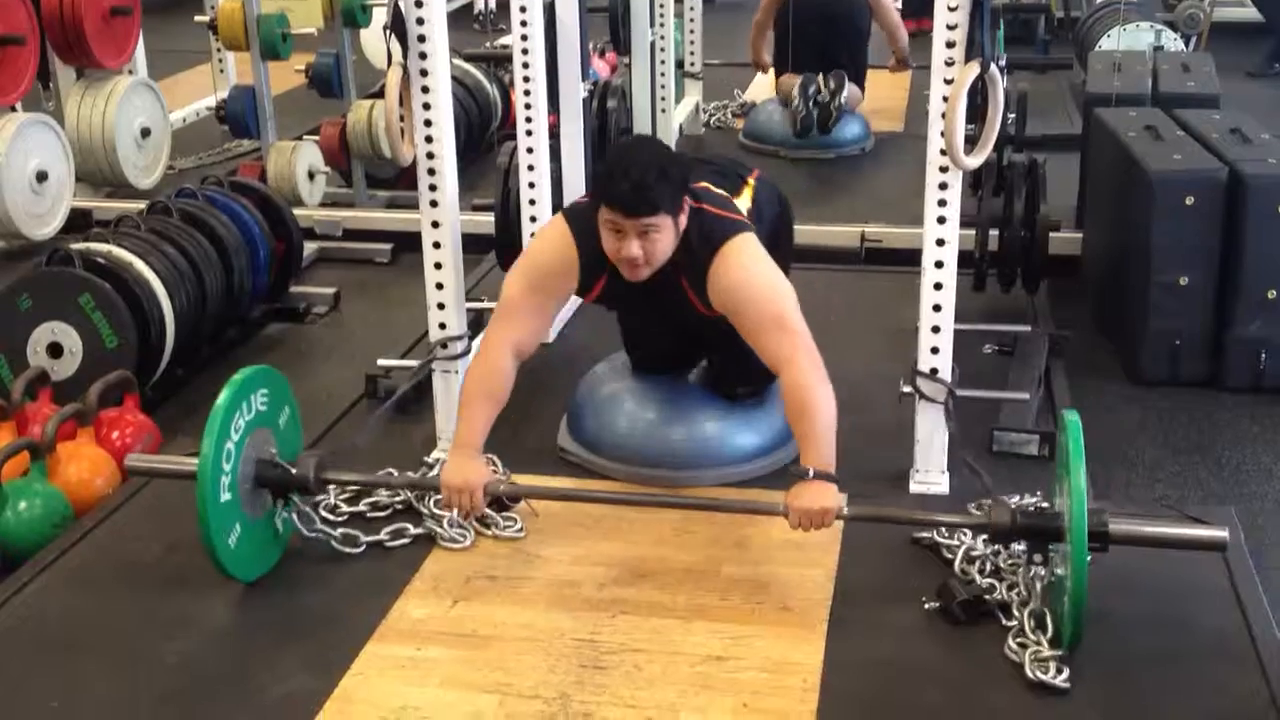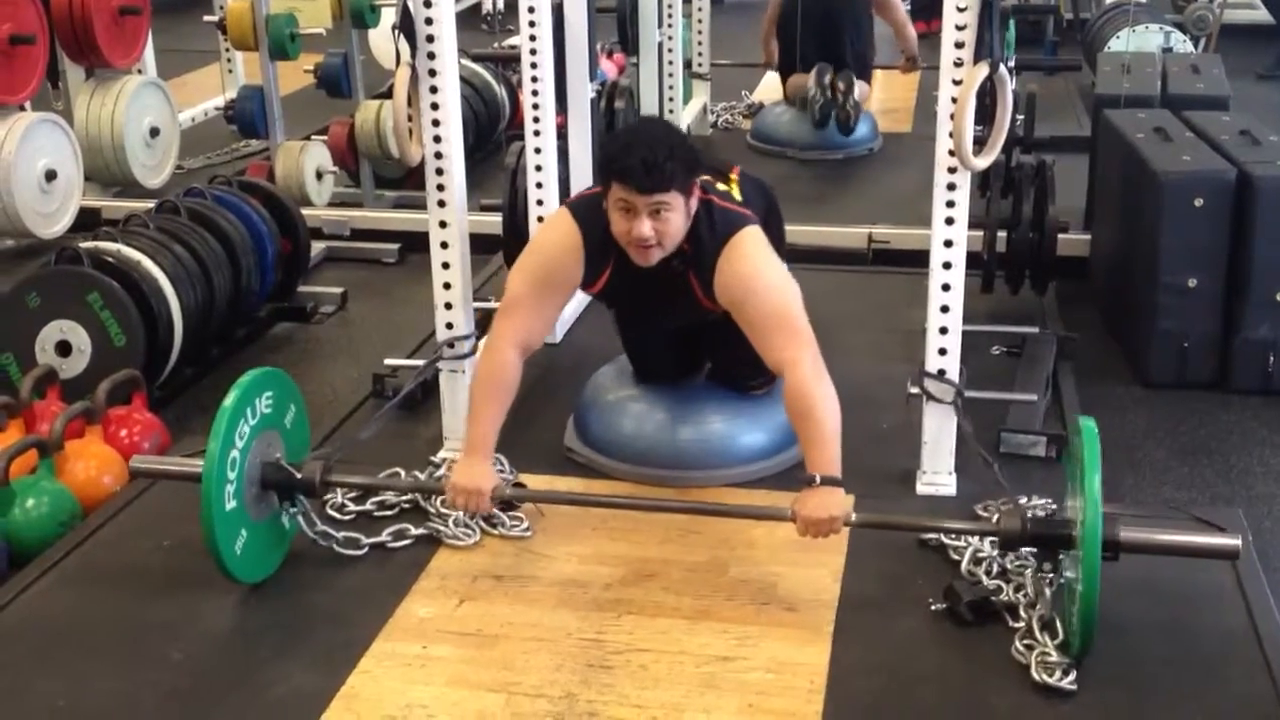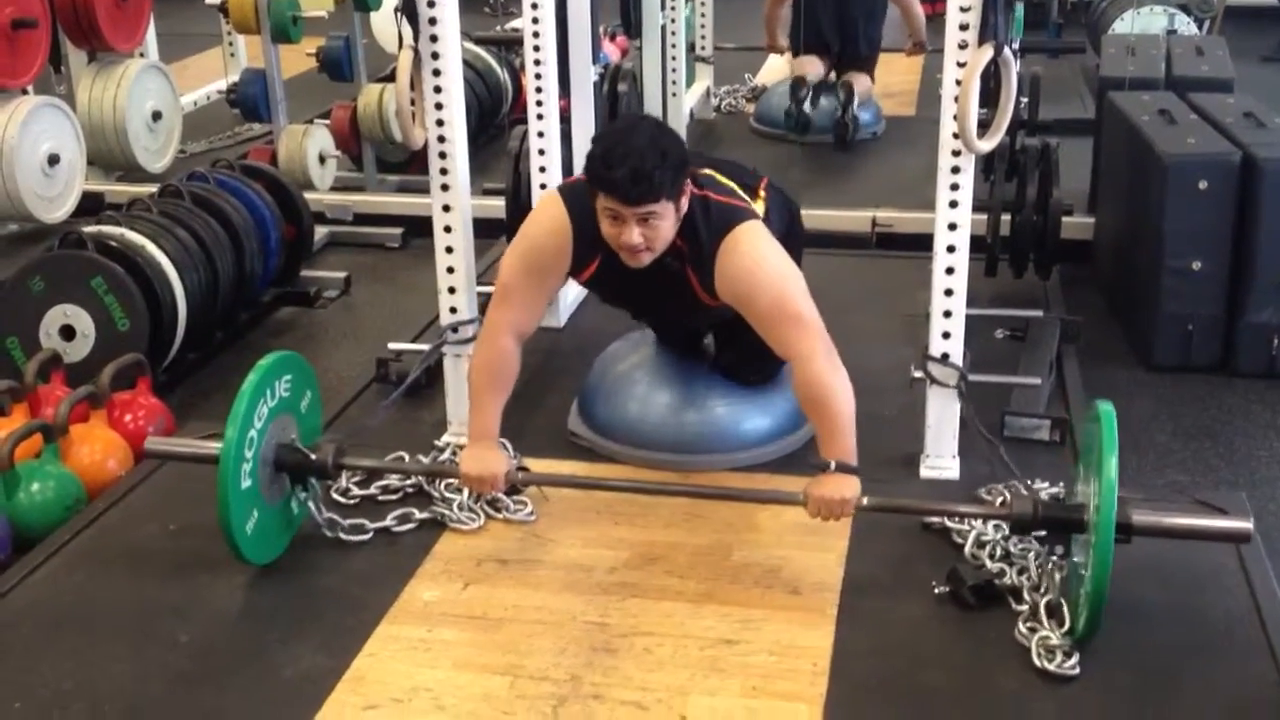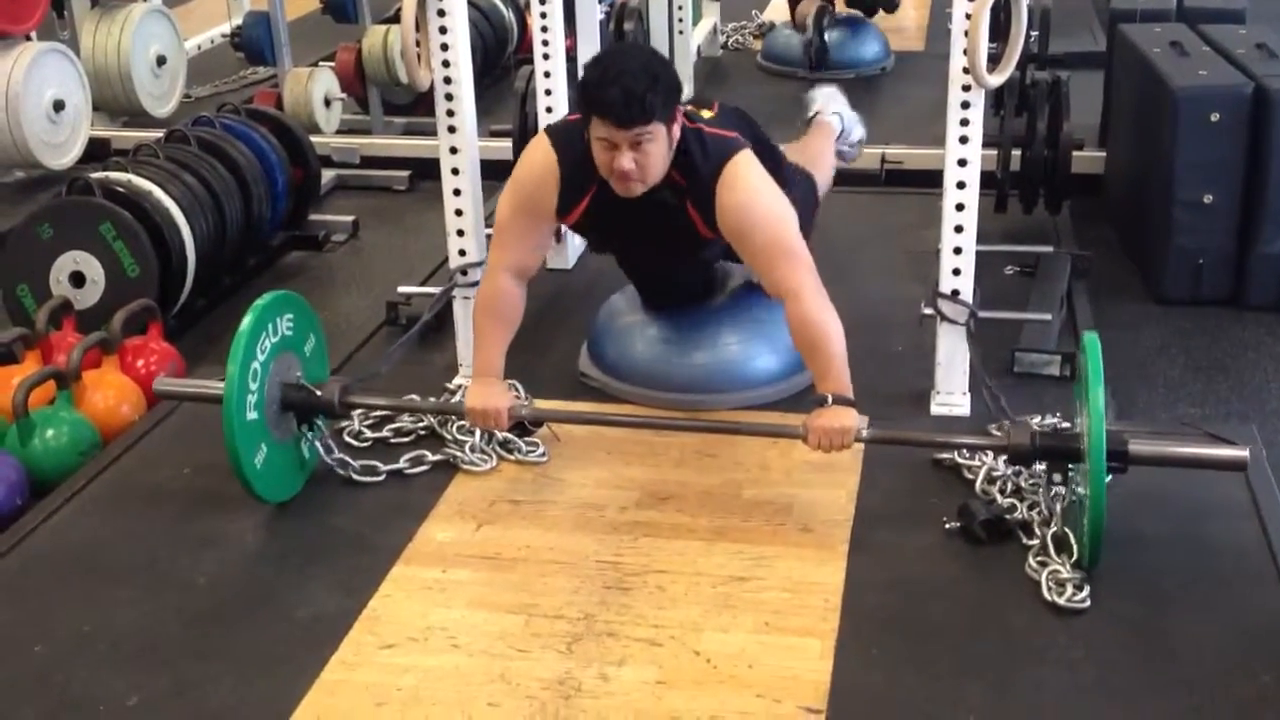
dt=1s
person 1, frame 1
left shoulder: (732, 254)
right shoulder: (568, 239)
left elbow: (799, 362)
right elbow: (504, 346)
left wrist: (817, 477)
right wrist: (466, 453)
left knee: (740, 386)
right knee: (656, 367)
right ankle: (695, 336)
person 1, frame 2
left shoulder: (739, 248)
right shoulder: (572, 233)
left elbow: (800, 363)
right elbow: (509, 341)
left wrist: (823, 482)
right wrist: (476, 457)
left knee: (747, 379)
right knee: (659, 375)
right ankle: (697, 348)
person 1, frame 3
left shoulder: (739, 244)
right shoulder: (561, 220)
left elbow: (811, 351)
right elbow: (503, 330)
left wrist: (838, 468)
right wrist: (483, 441)
left knee: (749, 371)
person 1, frame 4
left shoulder: (733, 174)
right shoulder: (550, 162)
left elbow: (800, 291)
right elbow: (507, 272)
left wrist: (836, 400)
right wrist: (487, 379)
left knee: (794, 221)
right knee: (671, 303)
left ankle: (830, 122)
